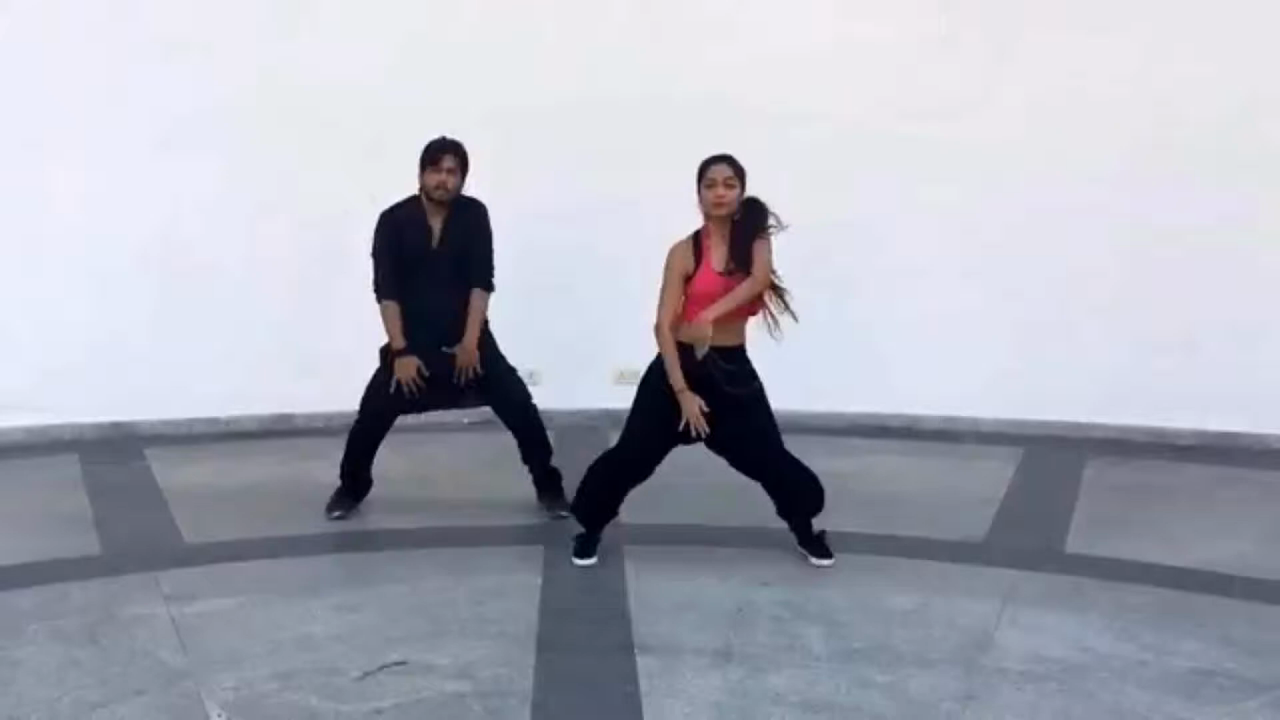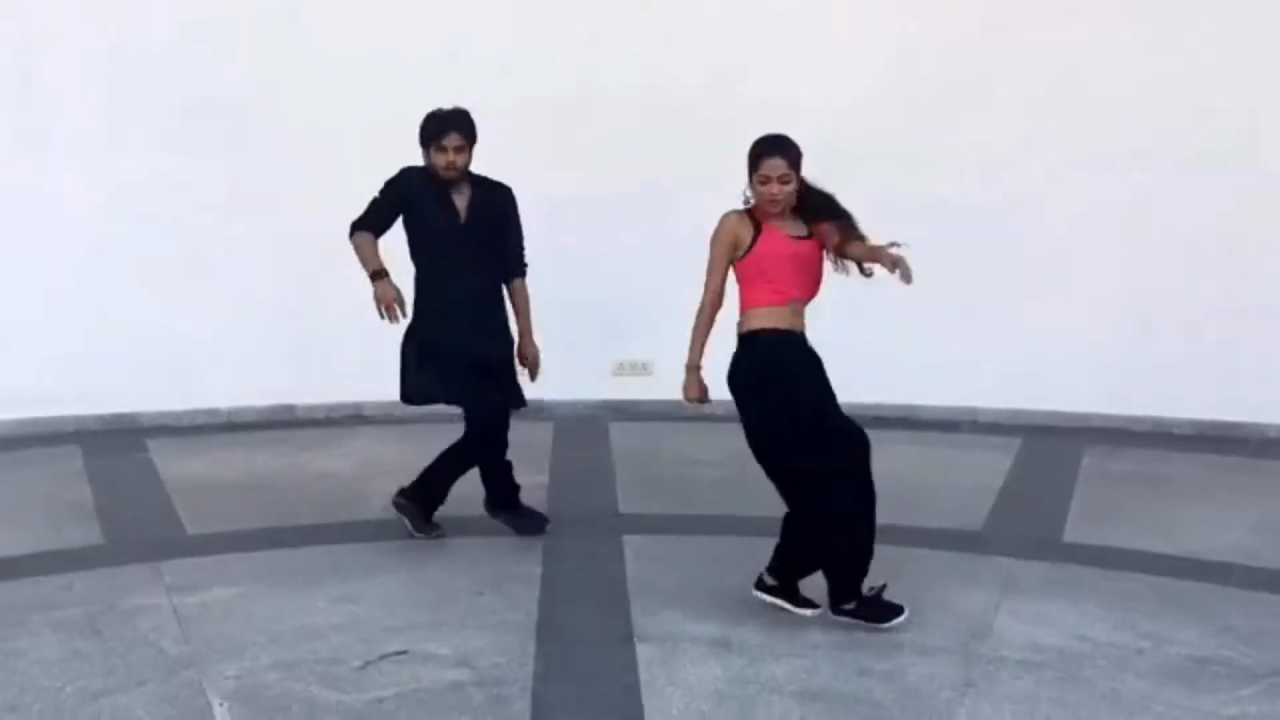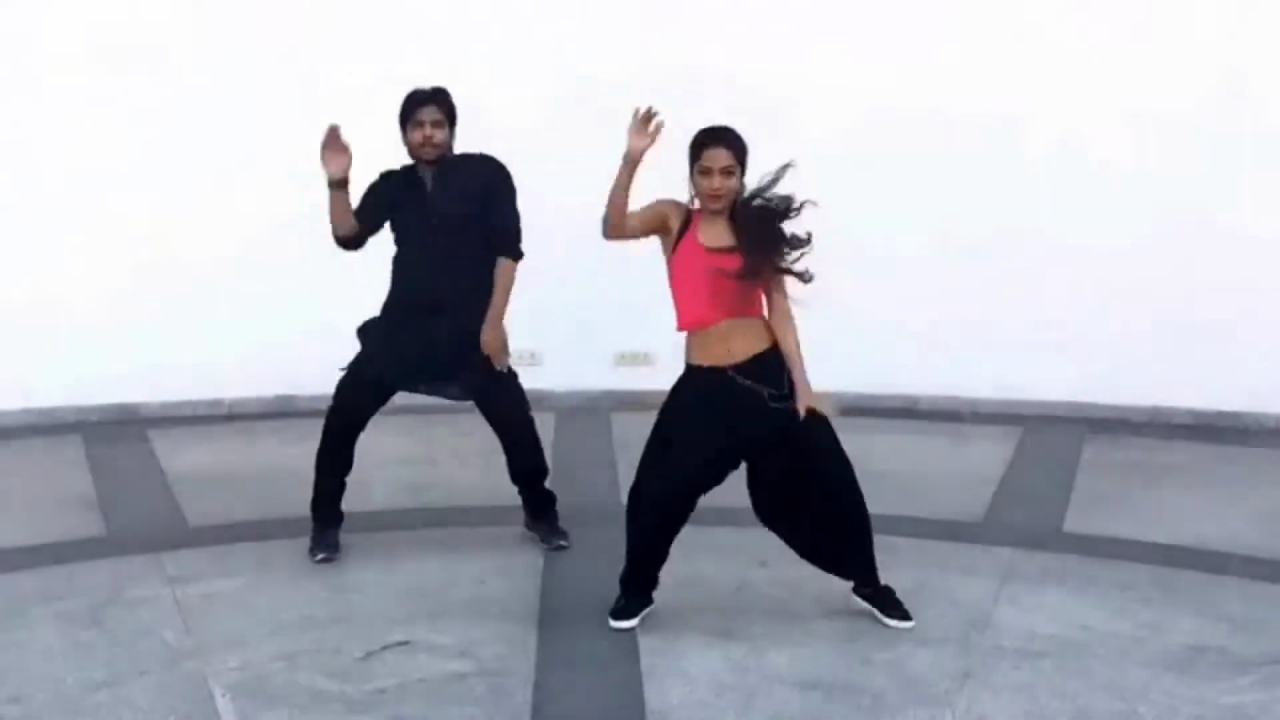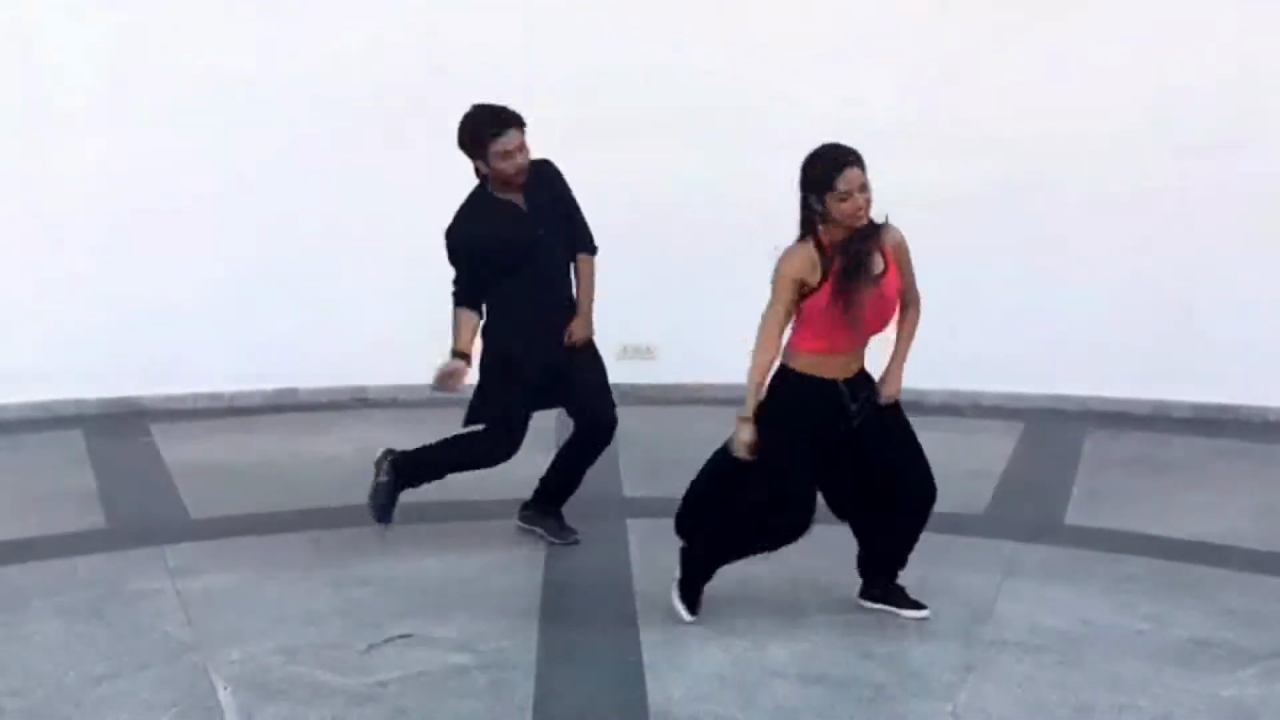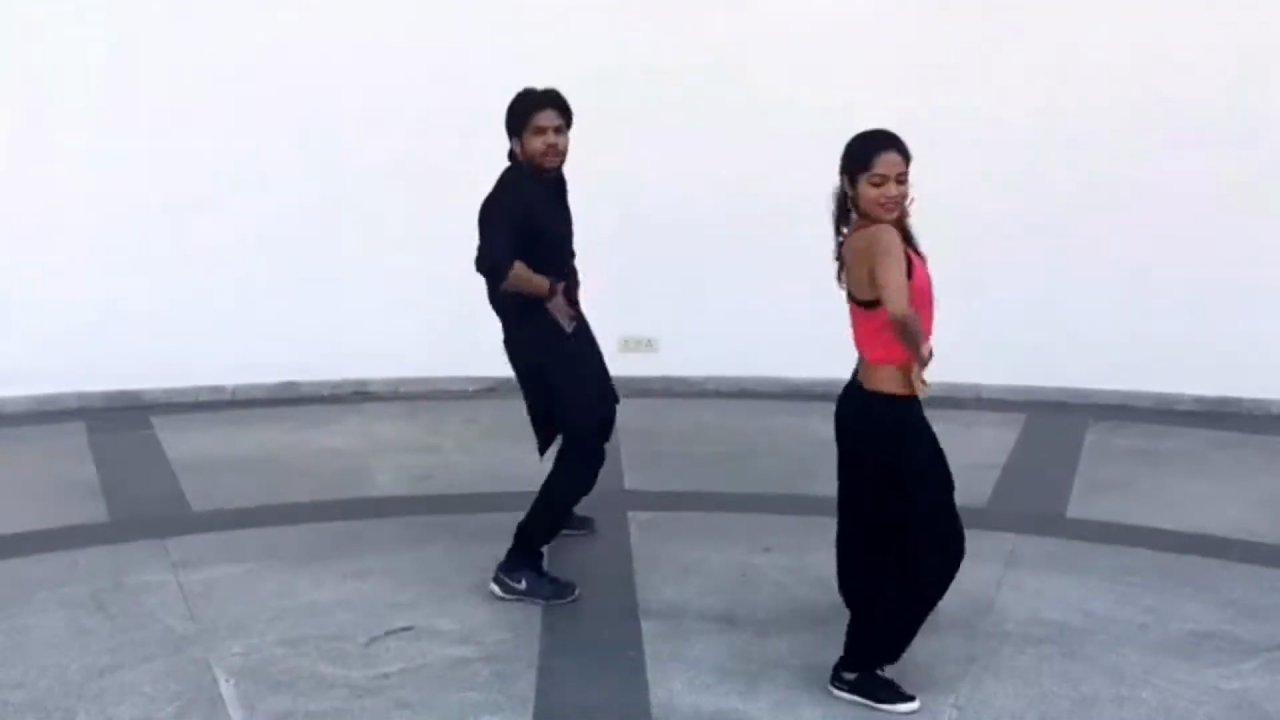
dt=1s
person 1, frame 1
left shoulder: (755, 233)
right shoulder: (684, 252)
left elbow: (760, 277)
right elbow: (662, 327)
left wrist: (710, 316)
right wrist: (682, 392)
left hip: (732, 364)
right hip: (678, 362)
left knee: (769, 458)
right knee: (632, 454)
left ankle: (806, 529)
right ankle: (590, 525)
person 1, frame 2
left shoulder: (814, 223)
right shoulder: (734, 224)
left elbow: (852, 247)
right elbow: (710, 300)
left wrist: (886, 257)
right wrist: (693, 368)
left hip: (800, 357)
right hip: (760, 358)
left knee: (819, 471)
right knee: (844, 452)
left ankle: (778, 578)
right ankle: (843, 594)
person 1, frame 3
left shoulder: (761, 228)
right shoulder: (674, 220)
left elbow: (779, 313)
right elbow: (617, 226)
left wrist: (802, 383)
right wrist: (632, 159)
left hip: (768, 379)
right hip: (704, 388)
left knee: (829, 486)
right knee: (655, 497)
left ankle: (870, 586)
right ankle: (635, 591)
person 1, frame 4
left shoulder: (889, 242)
right shoulder: (801, 259)
left elbow: (911, 304)
right elbow: (769, 340)
left wrist: (896, 367)
right wrist: (748, 416)
left hip: (856, 385)
right hip: (800, 394)
left knee: (911, 490)
right knee: (782, 511)
left ankle: (880, 582)
right ankle: (697, 564)
person 1, frame 5
left shoulder: (881, 235)
right shoulder: (873, 244)
right elbow: (902, 309)
right wrist: (915, 364)
left hip: (872, 408)
right hip: (881, 415)
left knee: (892, 527)
right knee: (936, 541)
left ankle: (881, 596)
right ankle: (858, 668)
person 2, frame 1
left shoulder: (473, 215)
right shoulder: (394, 221)
left elbow: (481, 280)
right elbow: (386, 289)
left wrist: (472, 340)
right wrist: (399, 351)
left hip: (468, 340)
right hip: (413, 345)
left knee: (523, 413)
right knee: (370, 420)
left ankle: (549, 487)
right ankle: (351, 489)
person 2, frame 2
left shoulder: (498, 197)
right shoulder: (410, 186)
left elbow: (514, 269)
right elbow: (361, 231)
left wrist: (525, 334)
right wrist: (379, 276)
left hip: (489, 331)
right hip: (437, 332)
left knee: (491, 419)
right knee: (487, 419)
left ankle: (446, 499)
right ankle: (503, 501)
person 2, frame 3
left shoulder: (486, 174)
right shoulder: (392, 186)
left elbow: (509, 250)
right elbow: (348, 237)
left wrist: (494, 322)
right wrist: (337, 182)
left hip: (469, 330)
right hip: (402, 328)
left knee: (517, 424)
right knee: (343, 418)
left ankle: (540, 512)
right ankle: (326, 520)
person 2, frame 4
left shoulder: (546, 177)
right shoulder: (469, 225)
left elbow: (583, 244)
right elbow: (468, 299)
left wrist: (585, 312)
right wrist: (461, 355)
left hip: (562, 327)
right hip: (512, 340)
left knee: (600, 423)
right knee: (501, 440)
left ankle: (541, 509)
right ankle: (399, 469)
person 2, frame 5
left shoulder: (550, 184)
right shoulder: (512, 196)
right elbow: (494, 262)
left wrist: (557, 292)
right wrist: (551, 290)
left hip: (558, 335)
right hip: (535, 339)
left knee: (599, 414)
right knee: (587, 447)
left ankle: (555, 509)
right ankle: (517, 568)
